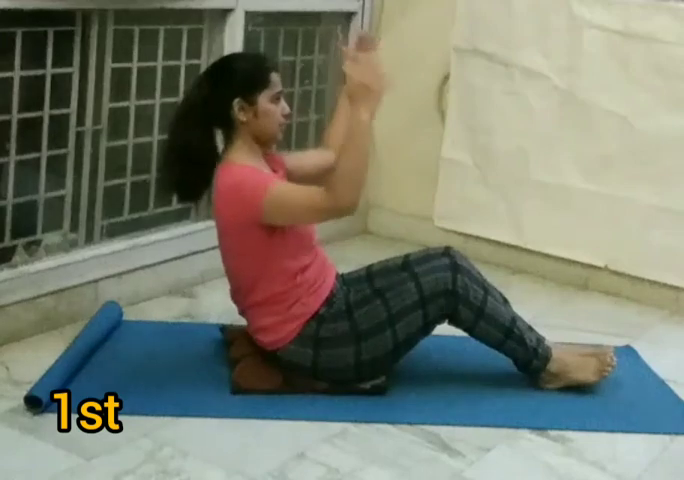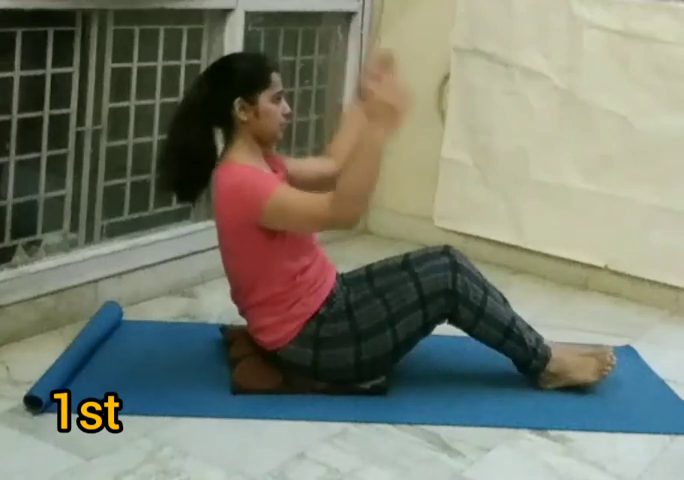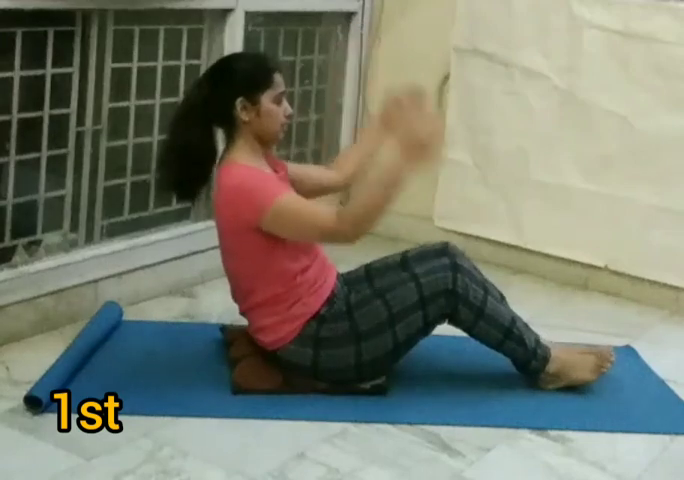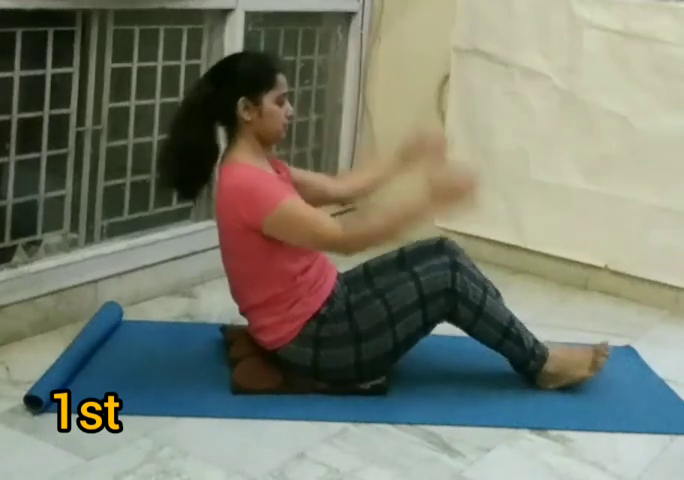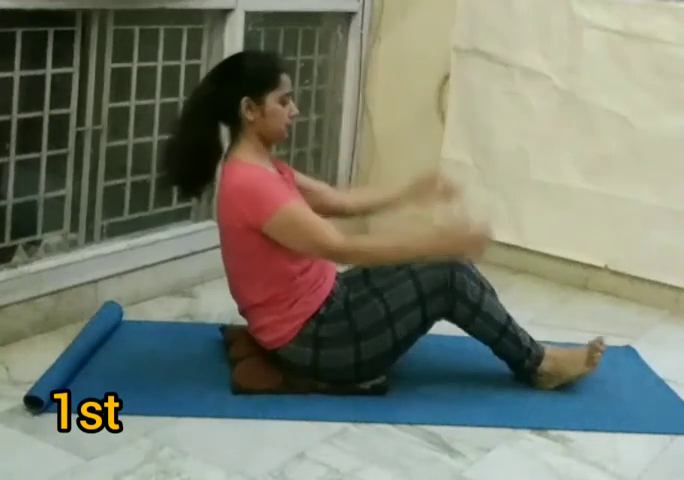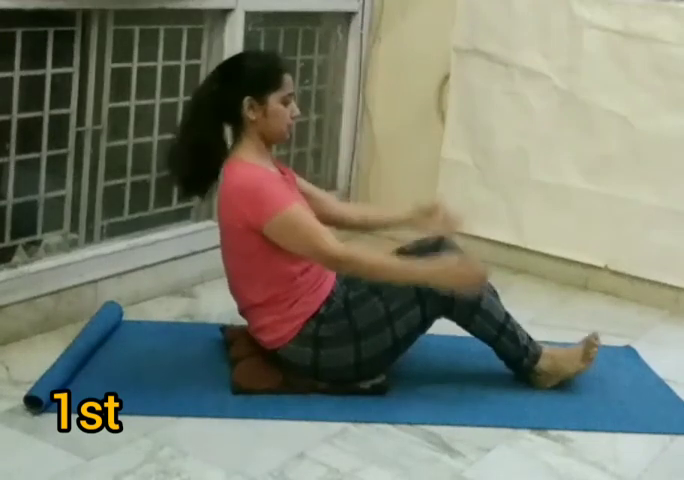
dt=0.1s
person 1, frame 1
left shoulder: (256, 163)
right shoulder: (242, 184)
left elbow: (327, 157)
right elbow: (340, 201)
left wrist: (350, 94)
right wrist: (363, 108)
left hip: (322, 304)
right hip: (310, 339)
left knee: (445, 260)
right knee: (448, 277)
left ankle: (536, 349)
right ankle: (545, 363)
person 1, frame 2
left shoulder: (255, 164)
right shoulder: (244, 184)
left elbow: (329, 166)
right elbow: (341, 212)
left wrist: (362, 104)
right wrist: (379, 129)
left hip: (323, 304)
right hip: (311, 339)
left knee: (445, 259)
right knee: (447, 278)
left ankle: (536, 350)
right ankle: (544, 364)
person 1, frame 3
left shoulder: (256, 166)
right shoulder: (244, 185)
left elbow: (334, 177)
right elbow: (345, 226)
left wrist: (381, 127)
right wrist: (405, 159)
left hip: (324, 304)
right hip: (311, 339)
left knee: (444, 257)
right knee: (447, 278)
left ankle: (534, 350)
right ankle: (544, 364)
person 1, frame 4
left shoulder: (259, 167)
right shoulder: (247, 184)
left elbow: (335, 188)
right elbow: (344, 237)
left wrist: (399, 160)
right wrist: (428, 199)
left hip: (323, 304)
right hip: (311, 339)
left knee: (441, 255)
right knee: (447, 277)
left ankle: (529, 350)
right ankle: (541, 365)
person 1, frame 5
left shoulder: (261, 167)
right shoulder: (249, 184)
left elbow: (339, 201)
right elbow: (343, 249)
left wrist: (408, 192)
right wrist: (434, 243)
left hip: (323, 304)
right hip: (311, 339)
left knee: (442, 261)
right knee: (445, 275)
left ankle: (525, 349)
right ankle: (537, 364)
person 1, frame 6
left shoulder: (262, 168)
right shoulder: (251, 184)
left elbow: (335, 210)
right elbow: (337, 256)
left wrist: (409, 216)
right wrist: (429, 273)
left hip: (321, 305)
right hip: (310, 339)
left knee: (437, 254)
right knee: (441, 270)
left ankle: (526, 352)
right ankle: (536, 362)
